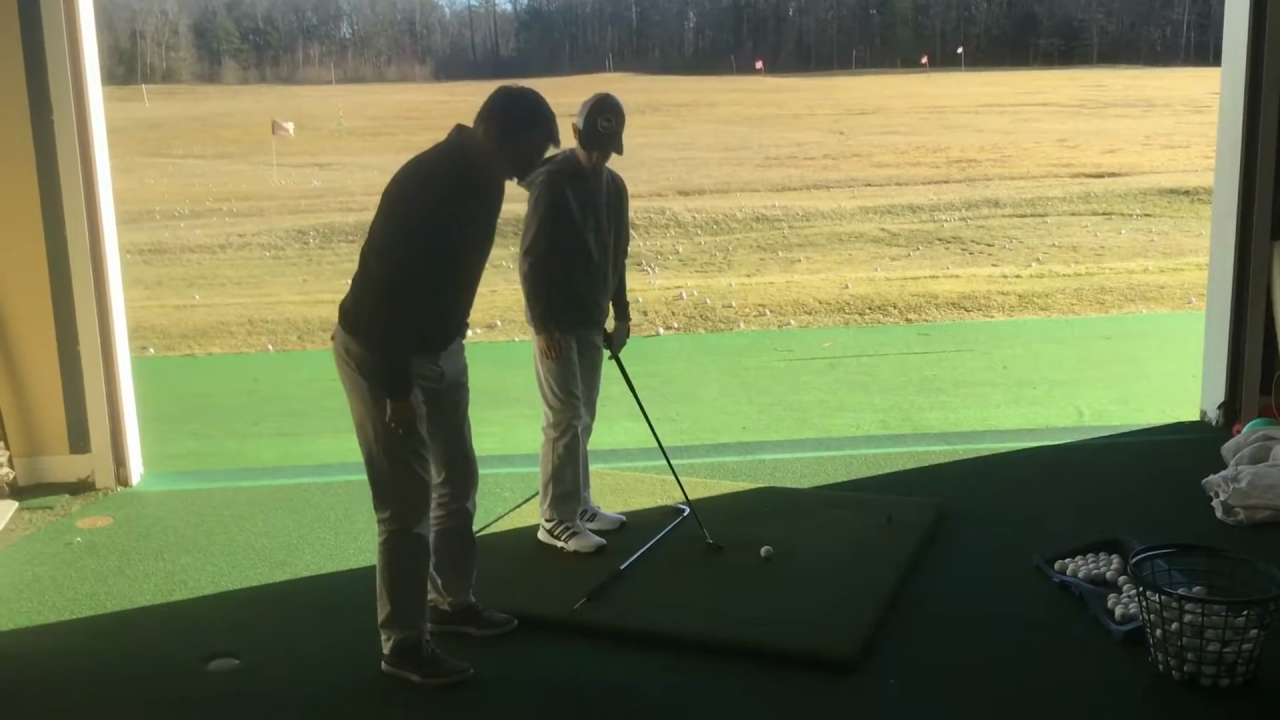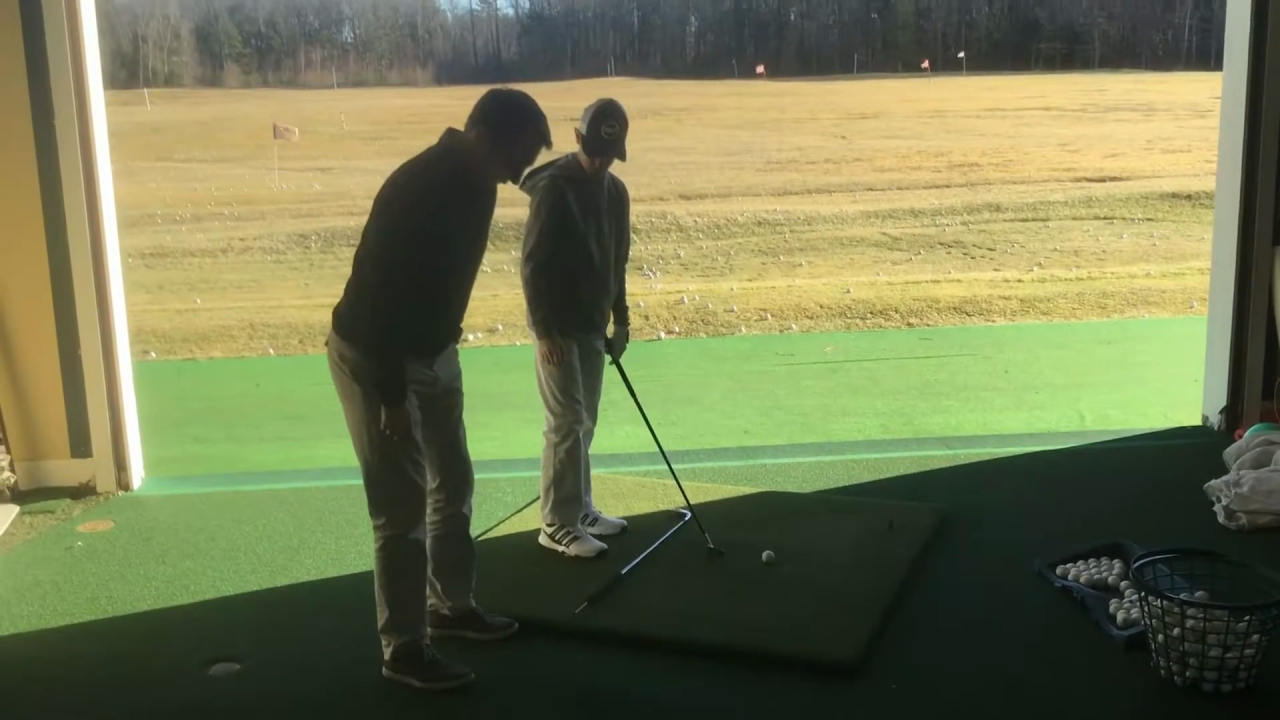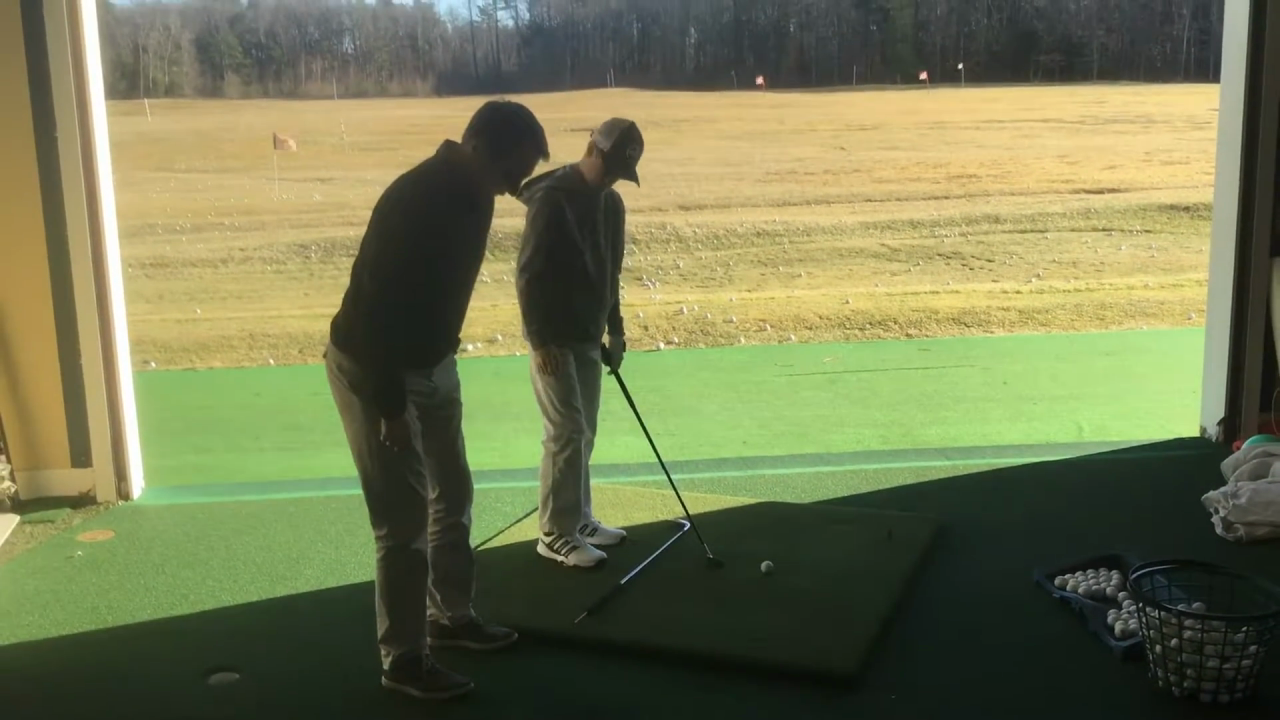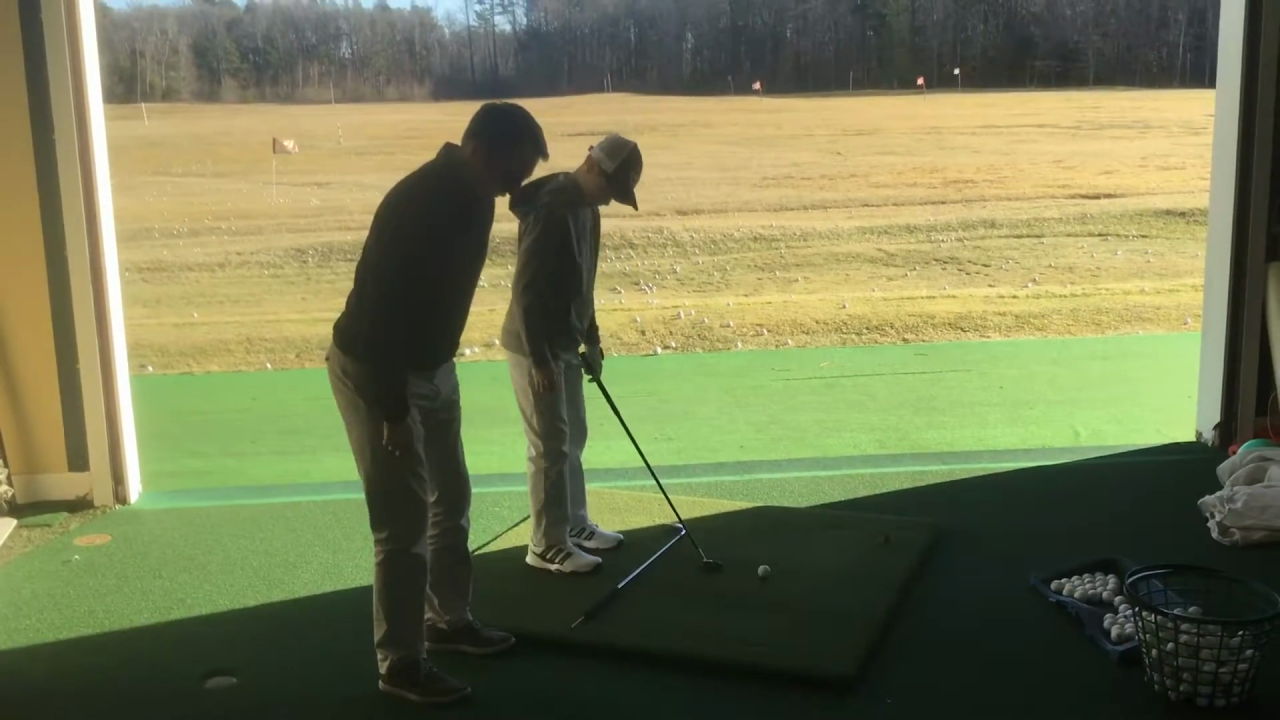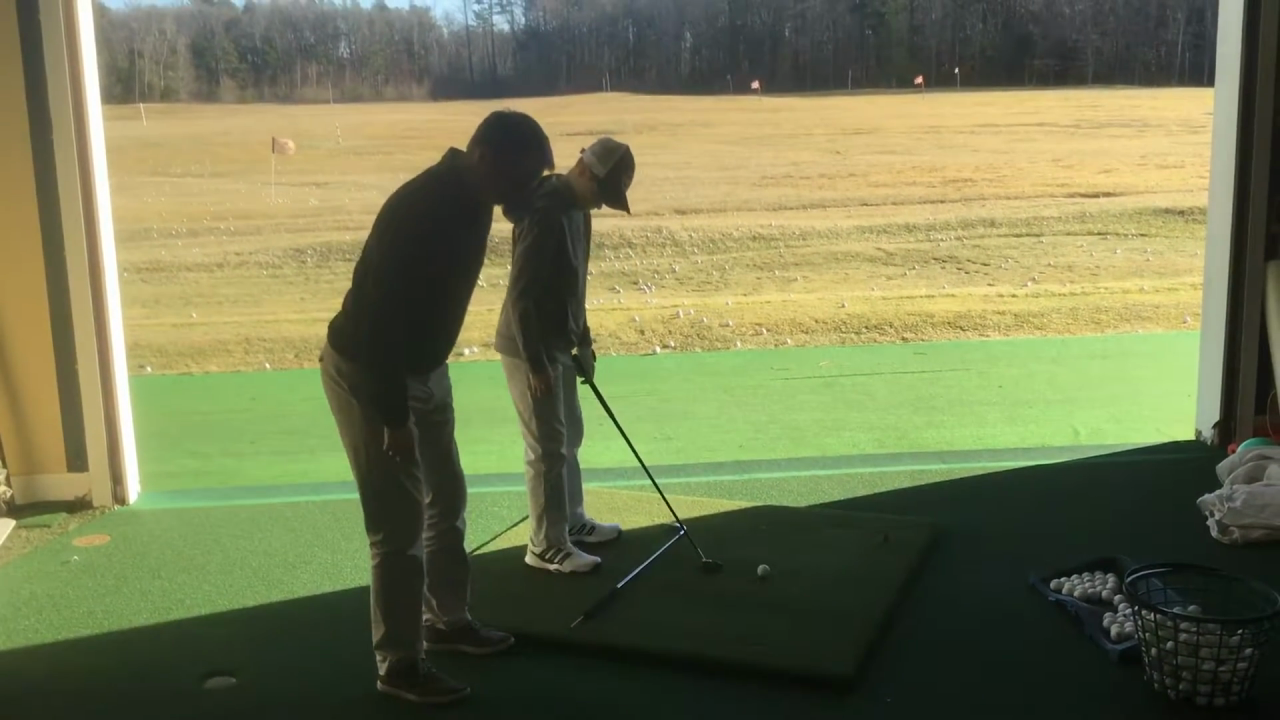
dt=0.4s
person 1, frame 1
left shoulder: (483, 181)
right shoulder: (424, 186)
right elbow: (384, 290)
right wrist: (397, 389)
left hip: (439, 347)
right hip: (382, 351)
left knee: (456, 478)
right knee: (407, 497)
left ankle: (450, 600)
right ankle: (402, 643)
person 1, frame 2
left shoulder: (475, 185)
right shoulder: (416, 191)
right elbow: (379, 297)
left wrist: (445, 344)
right wrist: (392, 396)
left hip: (433, 352)
right hip: (375, 357)
left knee: (452, 484)
right knee: (403, 504)
left ankle: (451, 605)
right ankle: (403, 648)
person 1, frame 3
left shoulder: (471, 196)
right shoulder: (414, 203)
right elbow: (377, 310)
right wrist: (391, 407)
left hip: (431, 363)
right hip: (373, 368)
left knee: (452, 494)
right knee: (405, 514)
left ankle: (451, 616)
right ankle: (403, 657)
person 1, frame 4
left shoulder: (473, 199)
right shoulder: (416, 205)
right elbow: (381, 310)
right wrist: (393, 411)
left hip: (431, 367)
right hip: (376, 371)
left knee: (450, 498)
right knee: (404, 518)
left ankle: (448, 620)
right ankle: (400, 661)
person 1, frame 5
left shoulder: (471, 203)
right shoulder: (421, 210)
right elbow: (382, 319)
right wrist: (393, 417)
left hip: (422, 368)
right hip: (368, 372)
left knee: (445, 498)
right knee: (400, 519)
left ankle: (446, 619)
right ankle: (398, 662)
person 2, frame 1
left shoulder: (614, 187)
right shoulder: (551, 184)
right elbow: (532, 260)
left wrist: (620, 313)
right wrist: (542, 324)
left hip: (592, 320)
right hip: (557, 321)
left knee: (583, 417)
right knee: (565, 418)
left ankle: (578, 504)
right ankle: (556, 519)
person 2, frame 2
left shoulder: (615, 191)
right shoulder: (553, 188)
right elbow: (534, 265)
left wrist: (620, 318)
right wrist: (545, 330)
left hip: (593, 324)
right hip: (559, 326)
left knee: (584, 422)
right knee: (566, 423)
left ankle: (580, 509)
right ankle: (557, 524)
person 2, frame 3
left shoulder: (611, 203)
right shoulder: (550, 199)
right elbow: (528, 274)
left wrist: (615, 329)
right wrist: (541, 341)
left hip: (586, 335)
right hip: (554, 337)
left knee: (583, 432)
right knee: (565, 433)
left ankle: (578, 520)
right ankle: (556, 533)
person 2, frame 4
left shoulder: (586, 210)
right shoulder: (549, 212)
right elbow: (527, 291)
left wrist: (591, 339)
right wrist: (539, 359)
left hip: (564, 345)
right hip: (536, 348)
left knee: (572, 437)
right knee: (550, 445)
left ankle: (574, 525)
right ankle: (547, 544)
person 2, frame 5
left shoulder: (576, 210)
right shoulder: (544, 216)
right elbow: (522, 295)
left wrist: (583, 340)
right wrist: (536, 363)
left hip: (558, 345)
right hip: (531, 350)
left knee: (568, 435)
right knee: (547, 446)
left ankle: (572, 521)
right ankle: (547, 545)
